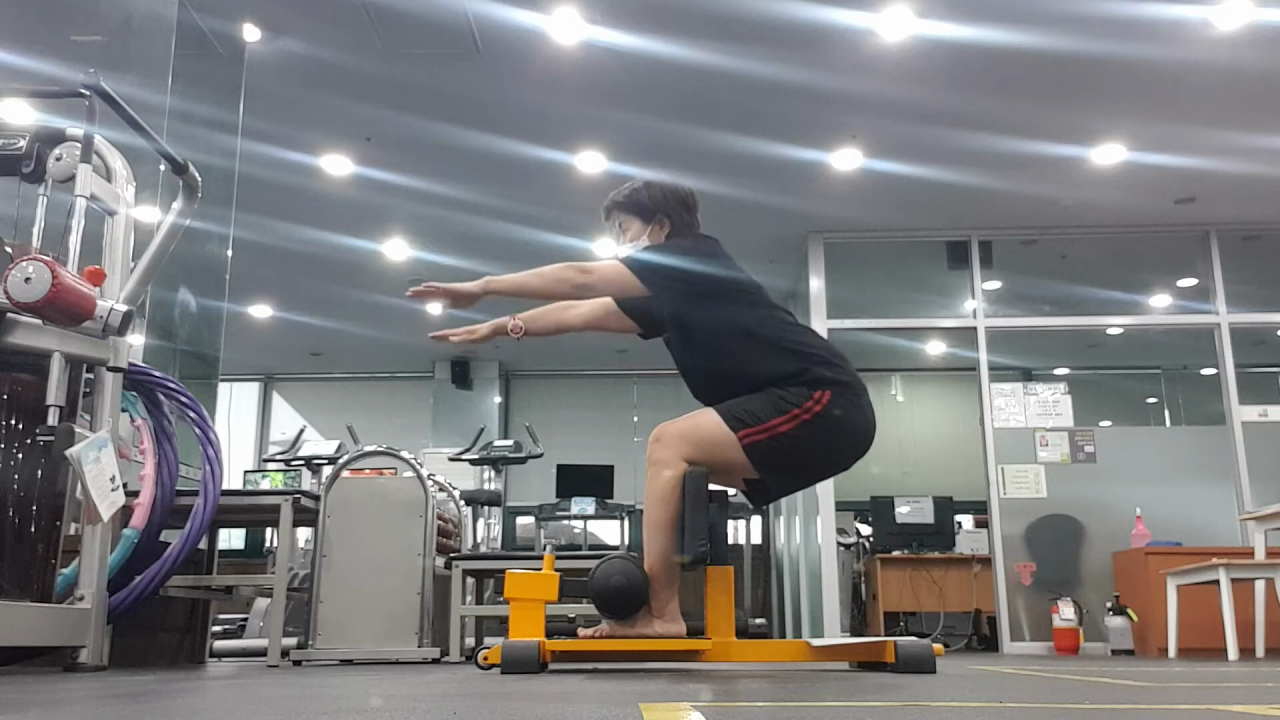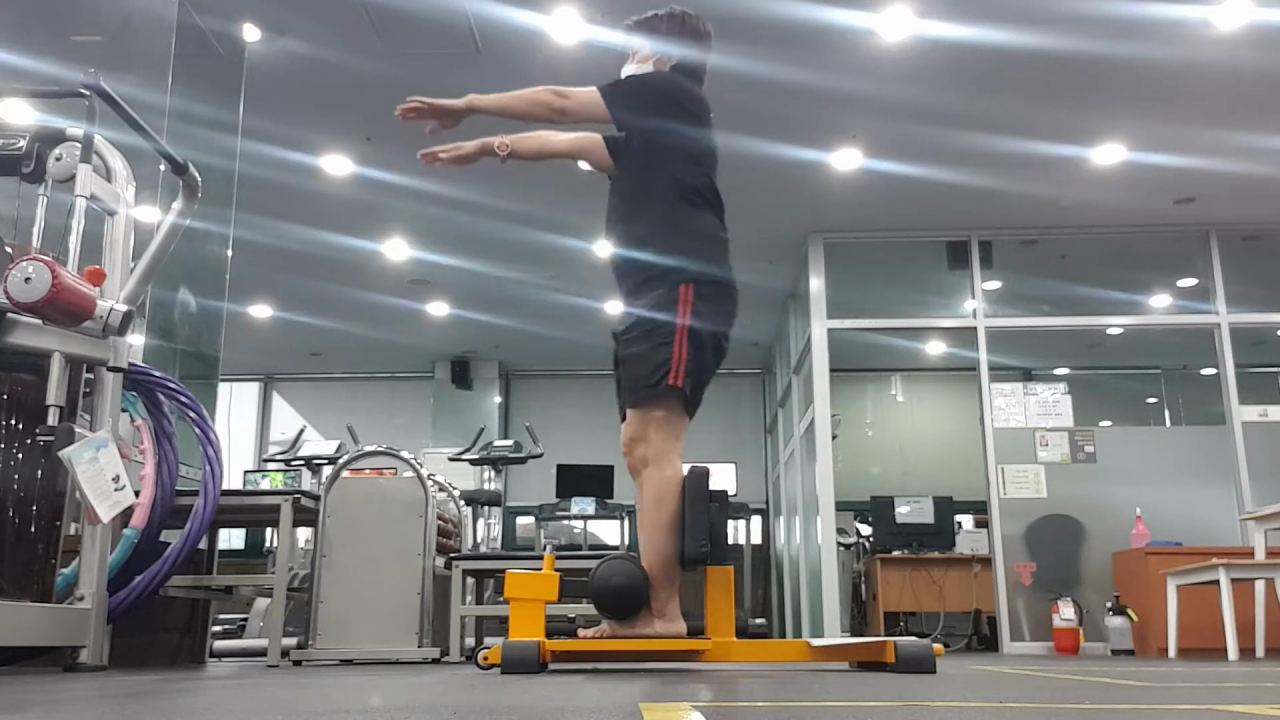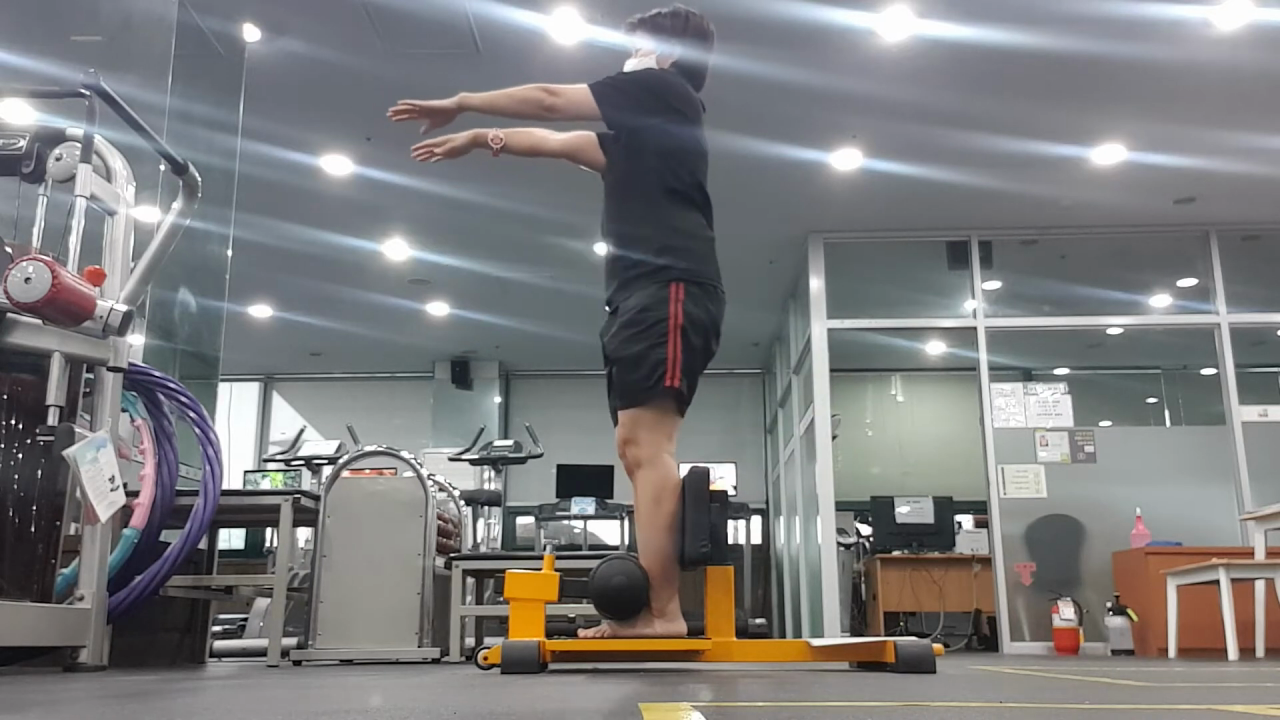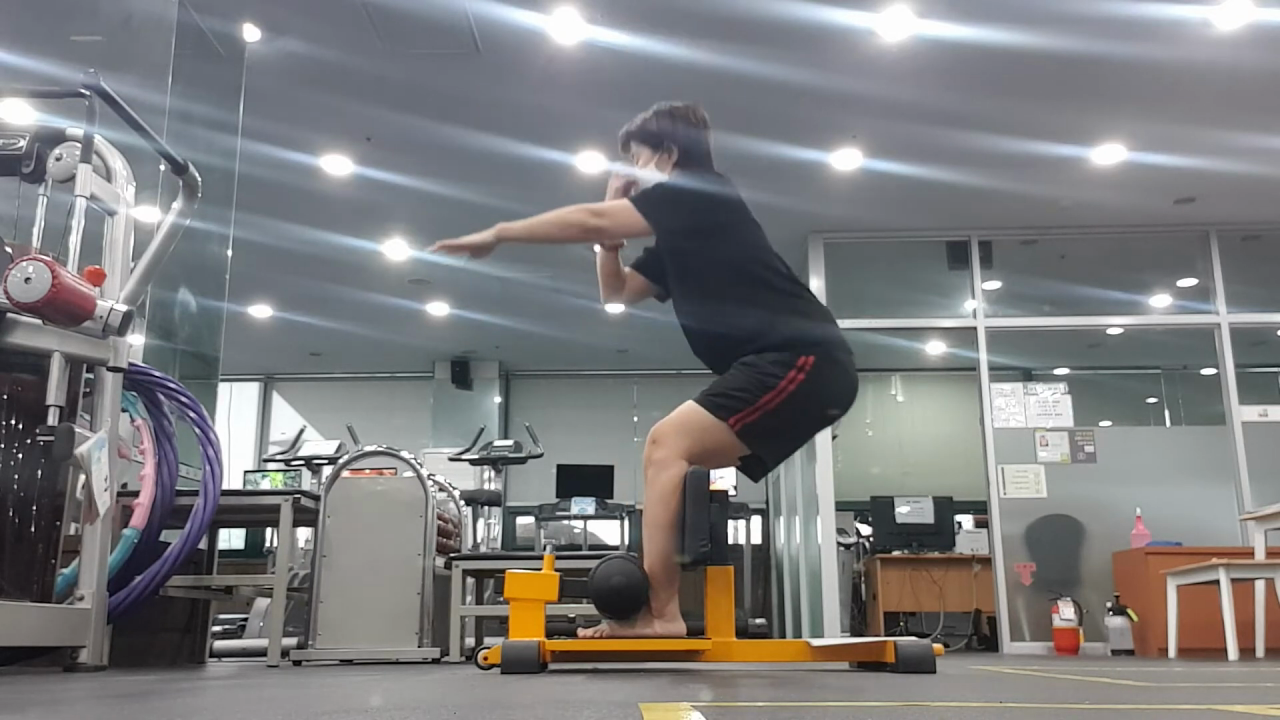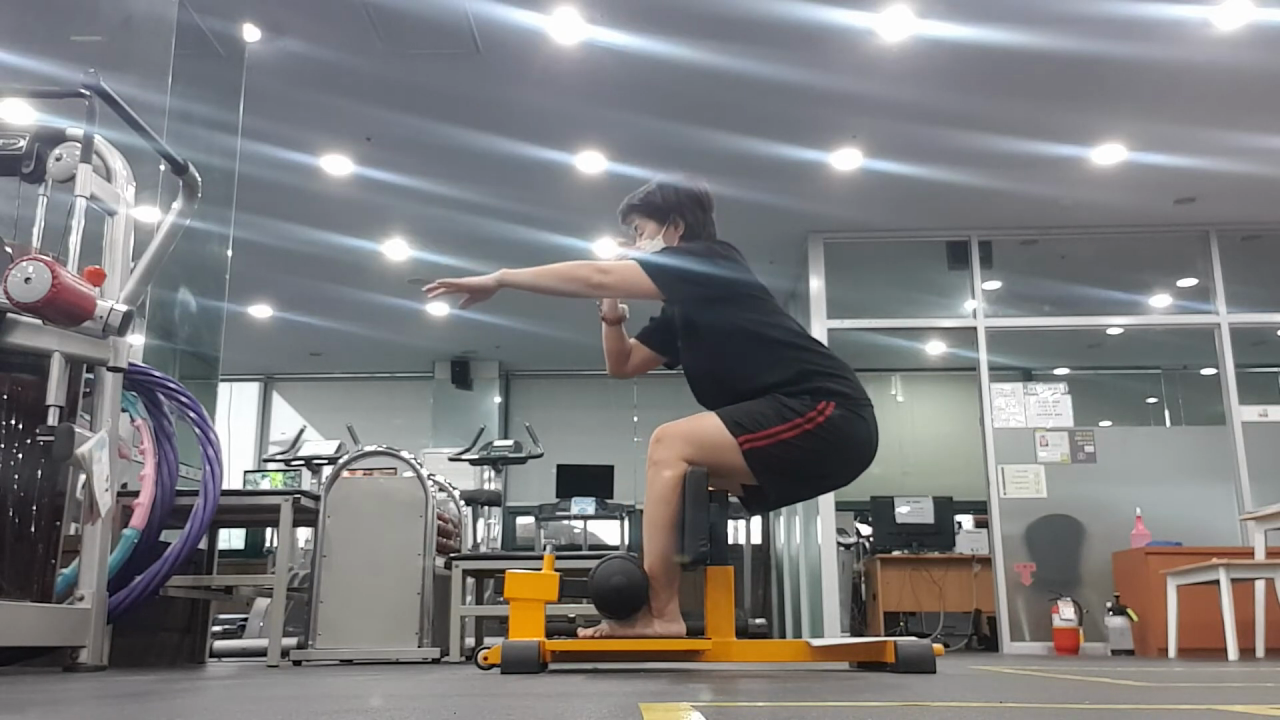
dt=1s
person 1, frame 1
left shoulder: (694, 258)
right shoulder: (667, 297)
left elbow: (582, 281)
right elbow: (581, 314)
left wrist: (482, 287)
right wrist: (498, 327)
left hip: (824, 406)
right hip: (824, 416)
left knee: (668, 444)
right knee: (679, 481)
left ankle: (658, 613)
right ankle: (665, 609)
person 1, frame 2
left shoulder: (672, 95)
right shoulder: (645, 141)
left elbow: (559, 105)
right elbow: (566, 145)
left wrist: (464, 105)
right wrist: (485, 148)
left hip: (681, 291)
right hip: (660, 298)
left knee: (653, 446)
right knee: (641, 449)
left ankle: (661, 611)
right ankle: (657, 608)
person 1, frame 3
left shoulder: (663, 93)
right shoulder: (642, 134)
left elbow: (550, 102)
right elbow: (560, 144)
left wrist: (458, 104)
right wrist: (477, 139)
left hip: (667, 289)
right hip: (642, 297)
left knee: (646, 445)
right knee: (637, 448)
left ankle: (661, 612)
right ankle: (653, 609)
person 1, frame 4
left shoulder: (703, 194)
right shoulder: (679, 238)
left elbow: (592, 220)
right elbow: (616, 291)
left wrist: (499, 232)
right wrist: (610, 232)
left hip: (803, 361)
right hip: (798, 367)
left knee: (667, 444)
right knee: (672, 455)
left ankle: (660, 614)
right ankle: (661, 608)
person 1, frame 5
left shoulder: (709, 261)
right shoulder: (683, 306)
left elbow: (595, 277)
right elbow: (622, 364)
left wrist: (500, 278)
right wrist: (613, 304)
left hip: (829, 416)
right hip: (829, 429)
left knee: (670, 444)
right knee: (682, 483)
left ankle: (659, 615)
